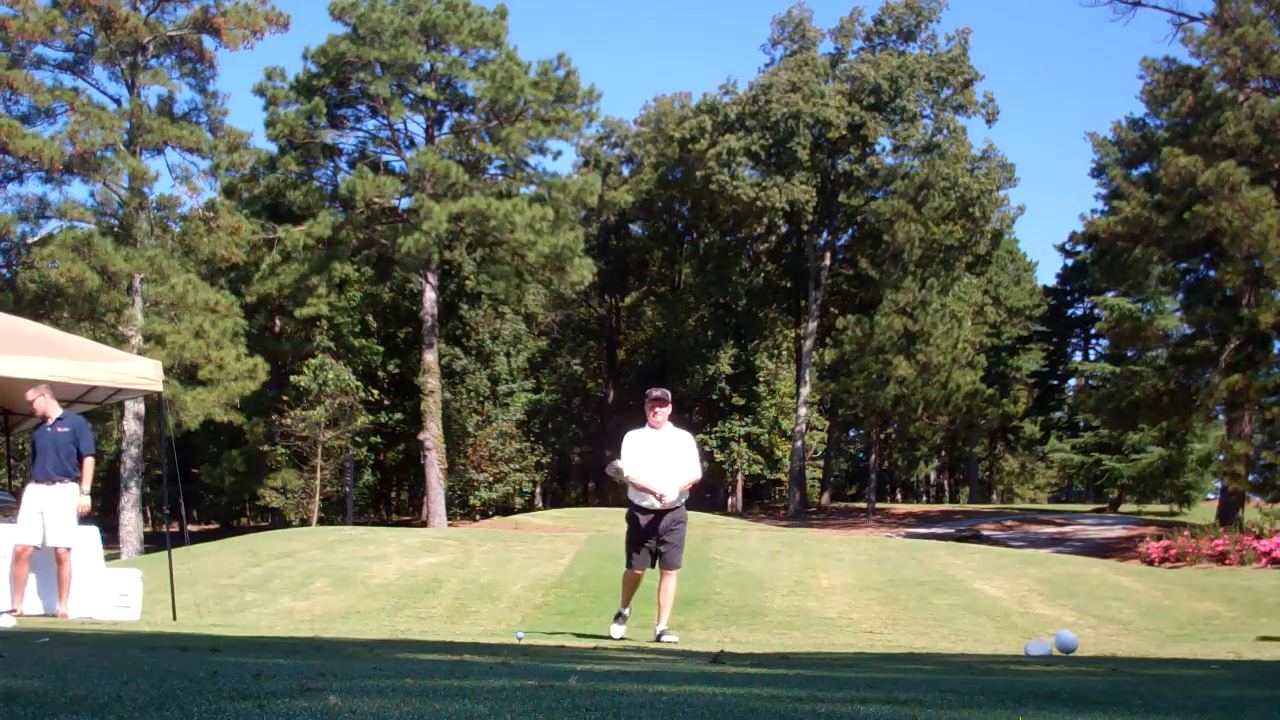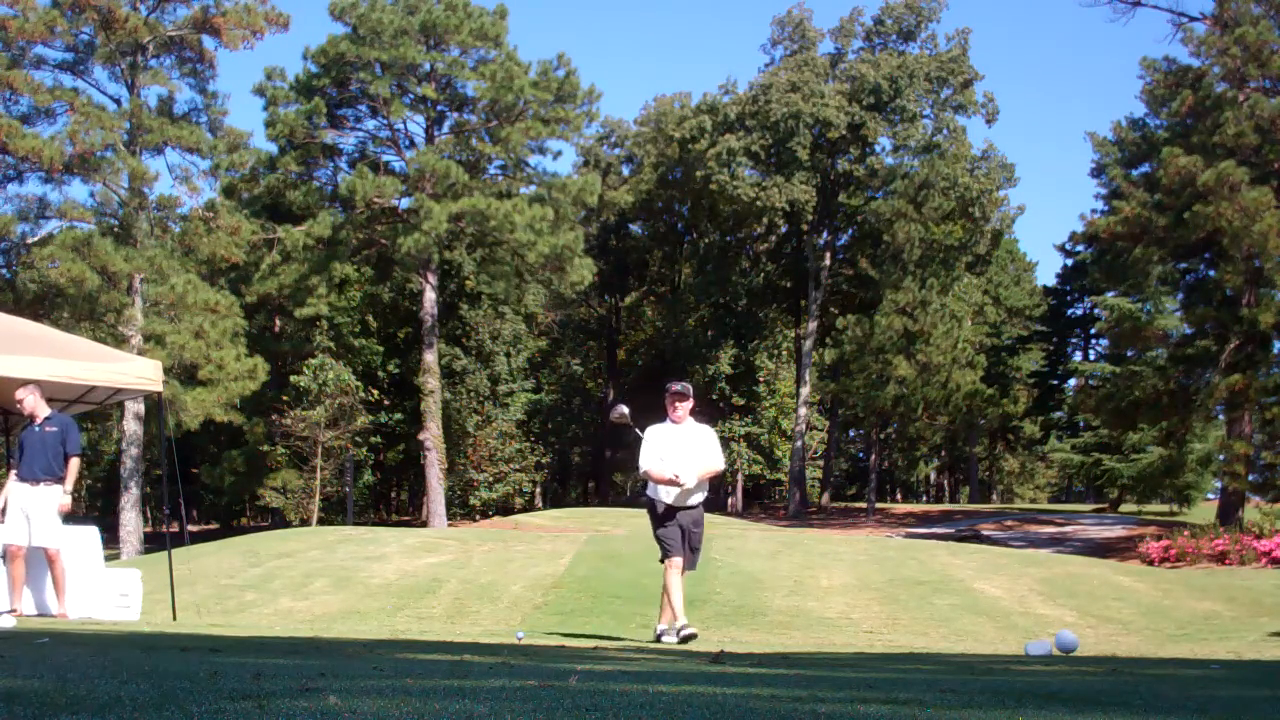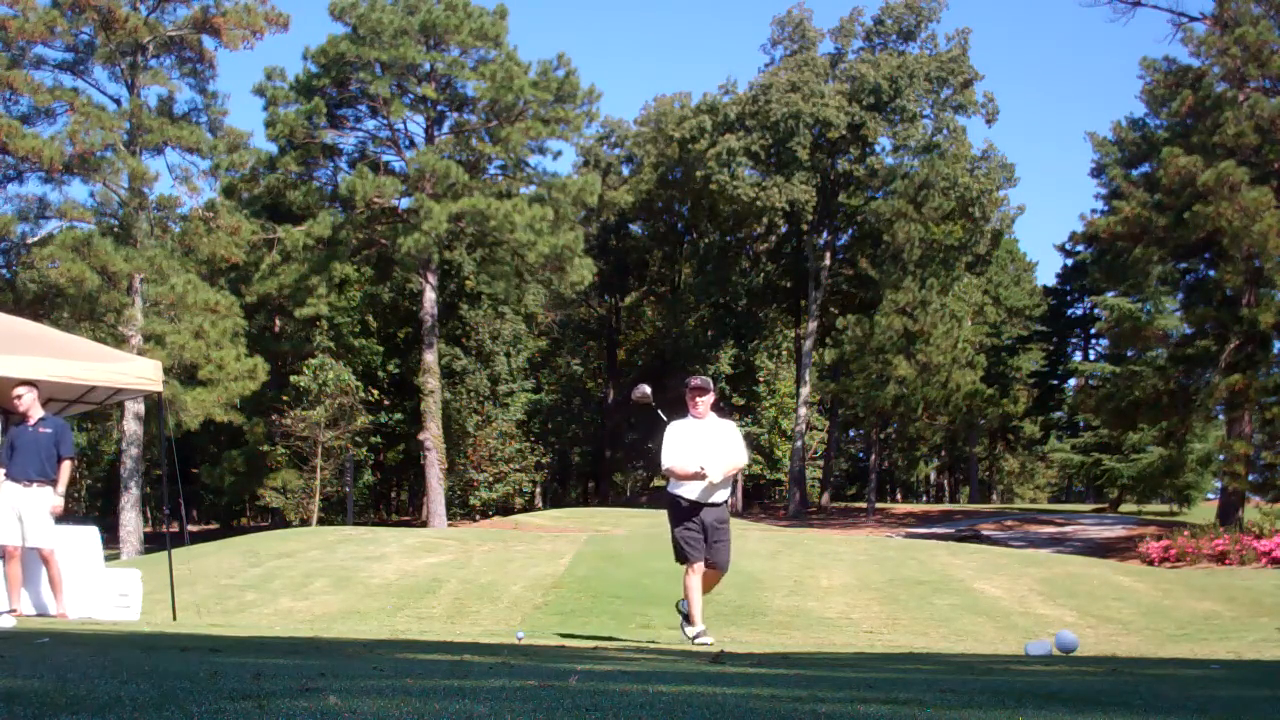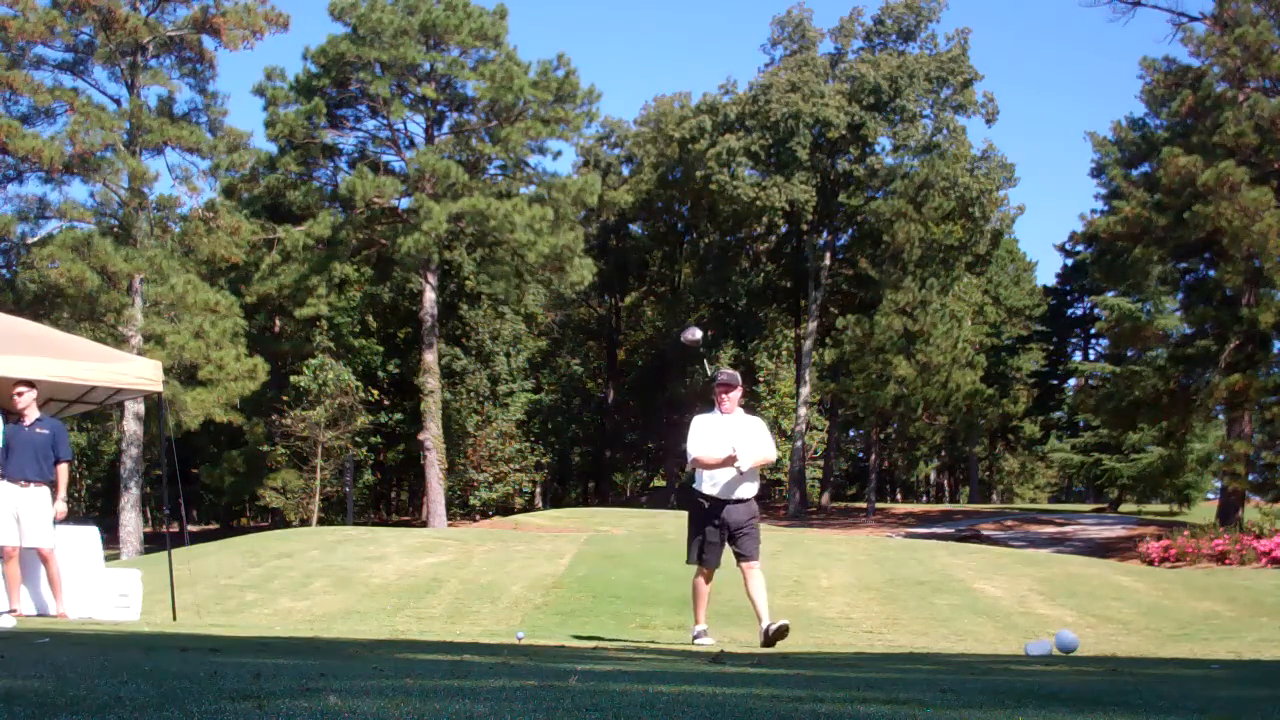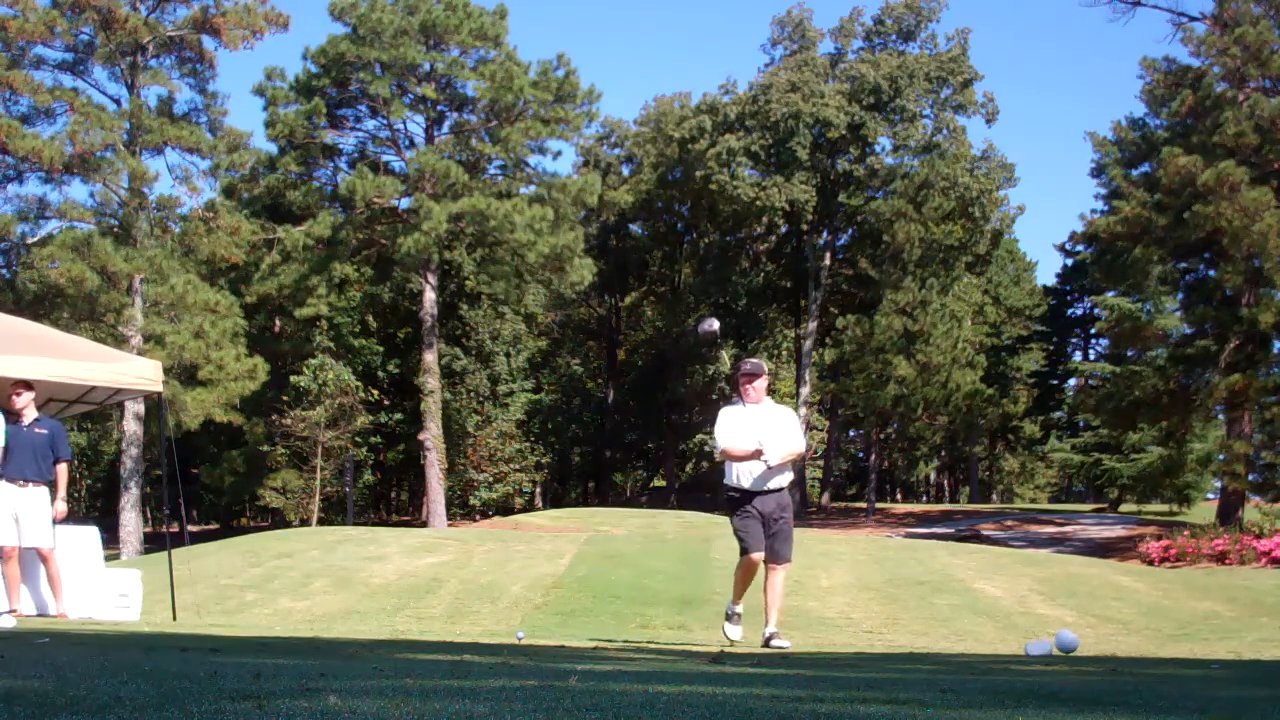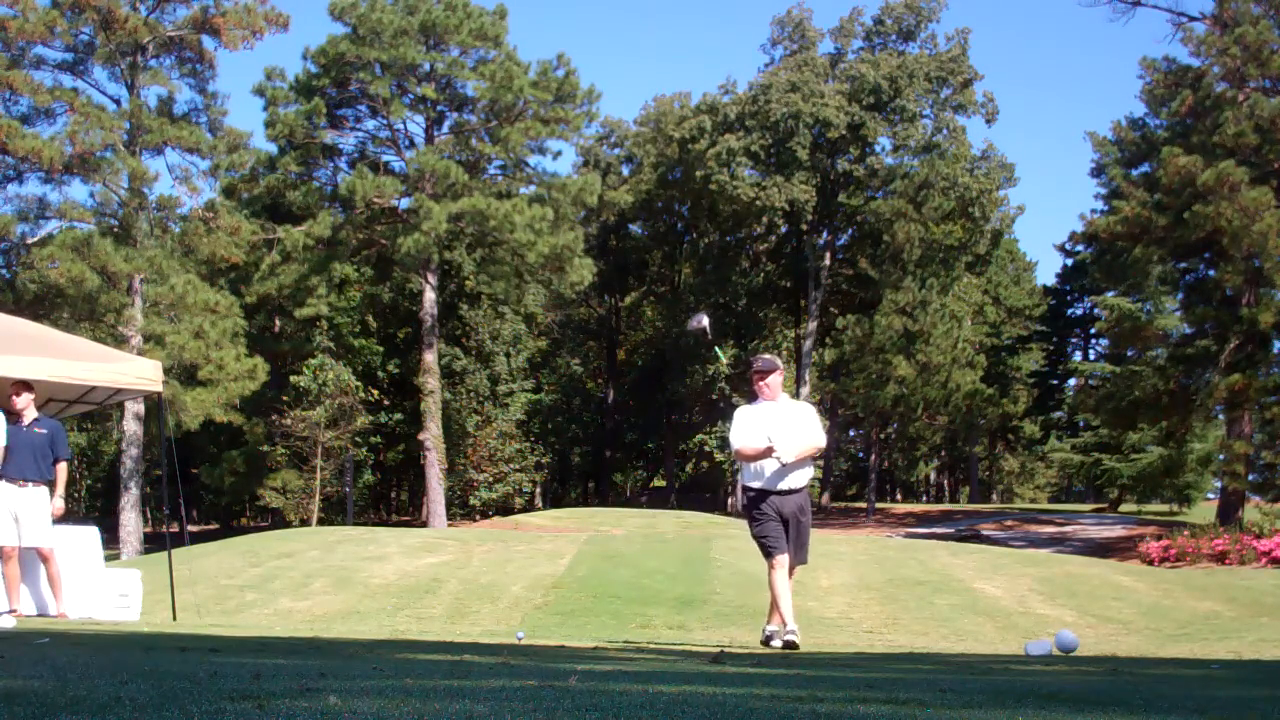
dt=0.3s
person 1, frame 1
left shoulder: (684, 438)
right shoulder: (633, 438)
left elbow: (694, 472)
right elbow: (629, 474)
left wrist: (674, 489)
right wrist: (654, 490)
left hip: (673, 514)
right hip: (641, 512)
left knee: (670, 570)
right knee: (635, 568)
left ankle: (662, 627)
right ankle: (623, 610)
person 1, frame 2
left shoulder: (705, 433)
right shoulder: (654, 432)
left elbow: (717, 464)
right elbow: (646, 470)
left wrist: (694, 477)
right wrist: (669, 480)
left hip: (693, 510)
right hip: (663, 508)
left knee: (678, 569)
right knee: (673, 563)
left ankle: (662, 627)
right ankle: (680, 624)
person 1, frame 3
left shoulder: (728, 428)
right shoulder: (675, 428)
left elbow: (741, 460)
right elbow: (669, 467)
left wrist: (720, 472)
right wrist: (695, 474)
left hip: (717, 508)
right hip: (685, 506)
left knee: (717, 568)
right knee: (694, 566)
left ankle: (688, 605)
right ankle: (698, 629)
person 1, frame 4
left shoulder: (755, 424)
right shoulder: (701, 422)
left elbow: (769, 454)
right elbow: (695, 459)
left wrist: (748, 461)
right wrist: (725, 461)
left hip: (745, 505)
right hip: (709, 504)
left knee: (752, 564)
right knee: (705, 569)
left ankle: (766, 625)
right ankle: (700, 628)
person 1, frame 5
left shoulder: (786, 414)
right shoulder: (729, 414)
left elbow: (799, 446)
right elbow: (724, 450)
left wrist: (776, 457)
right wrist: (752, 454)
left hip: (777, 497)
right hip: (742, 497)
left knee: (777, 564)
right knee: (753, 556)
left ankle: (771, 630)
right ankle: (735, 606)
person 1, frame 6
left shoulder: (804, 410)
right shoulder: (744, 413)
left elbow: (818, 442)
right elbow: (738, 451)
left wrist: (791, 453)
right wrist: (765, 453)
left hip: (797, 496)
right hip: (761, 498)
left knee: (790, 565)
right knee: (778, 561)
left ankle: (771, 627)
right ankle: (789, 628)
person 2, frame 1
left shoulder: (77, 423)
right shoulder: (38, 431)
left elbow: (88, 458)
left wrist: (85, 492)
right wrist: (30, 490)
left hip: (63, 491)
right hip: (35, 492)
left knee: (62, 552)
right knee: (21, 550)
left ankle: (62, 608)
right ankle: (16, 607)
person 2, frame 2
left shoulder: (64, 423)
right shoulder: (25, 431)
left elbow: (74, 458)
left wrist: (67, 491)
left hip: (49, 492)
right hip: (20, 492)
left knee: (52, 552)
left ankle: (62, 607)
person 2, frame 3
left shoulder: (57, 425)
left elbow: (66, 461)
left wrist: (59, 493)
left hip: (40, 493)
left knee: (46, 552)
left ankle: (61, 607)
person 2, frame 4
left shoulder: (54, 427)
left elbow: (62, 464)
left wrist: (61, 498)
left hip: (38, 493)
left knee: (46, 552)
left ankle: (60, 608)
person 2, frame 5
left shoulder: (52, 427)
left elbow: (61, 464)
left wrist: (61, 498)
left hip: (36, 493)
left knee: (45, 551)
left ankle: (60, 608)
person 2, frame 6
left shoulder: (52, 426)
left elbow: (61, 462)
left wrist: (59, 495)
left hip: (36, 493)
left knee: (45, 551)
left ankle: (60, 608)
